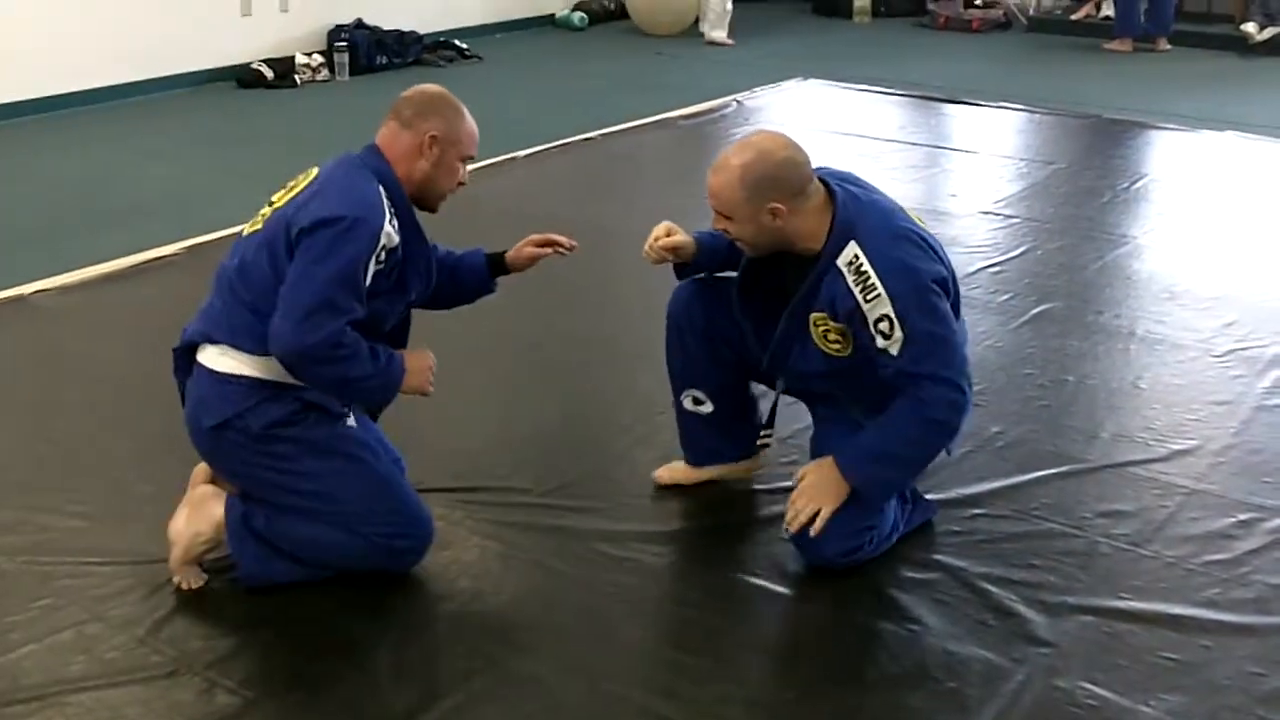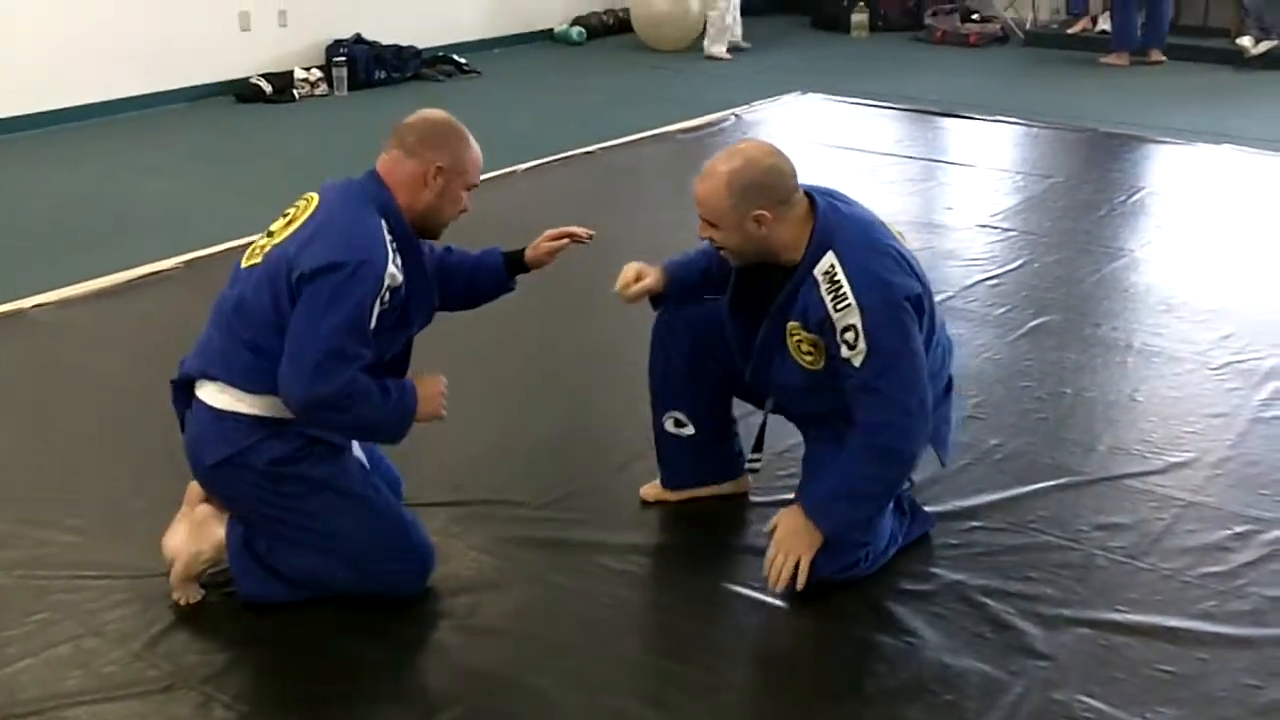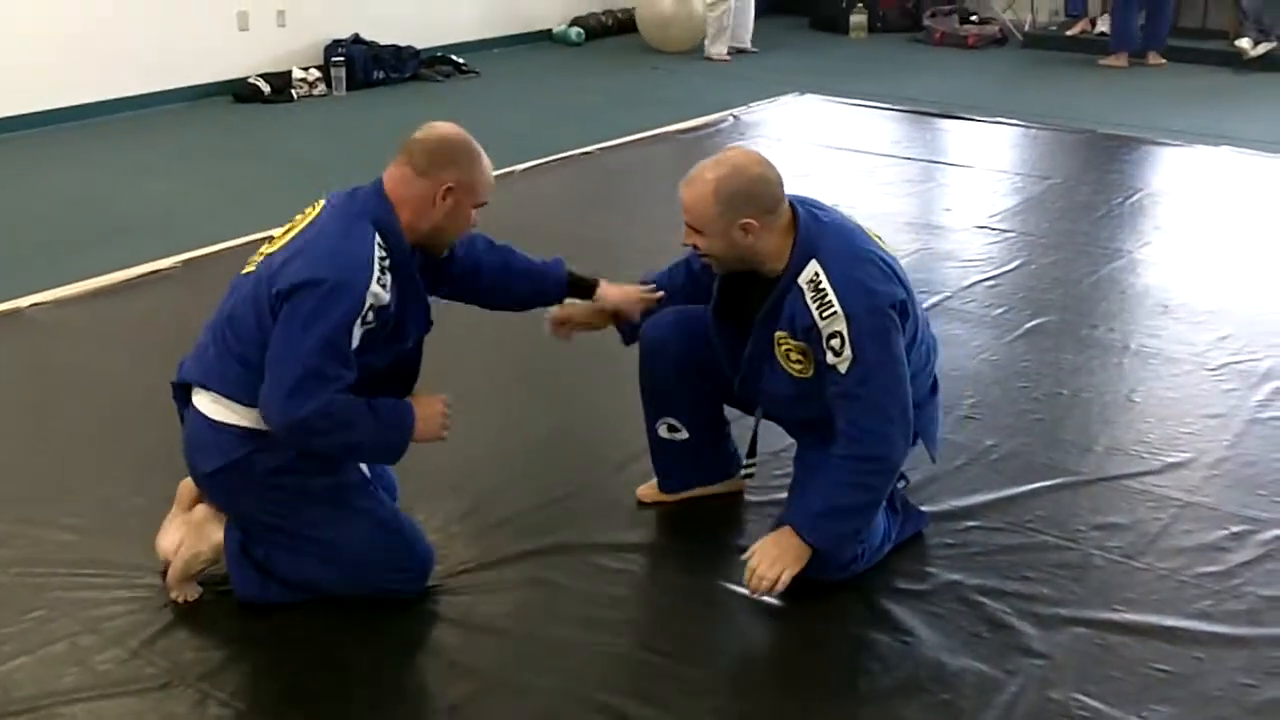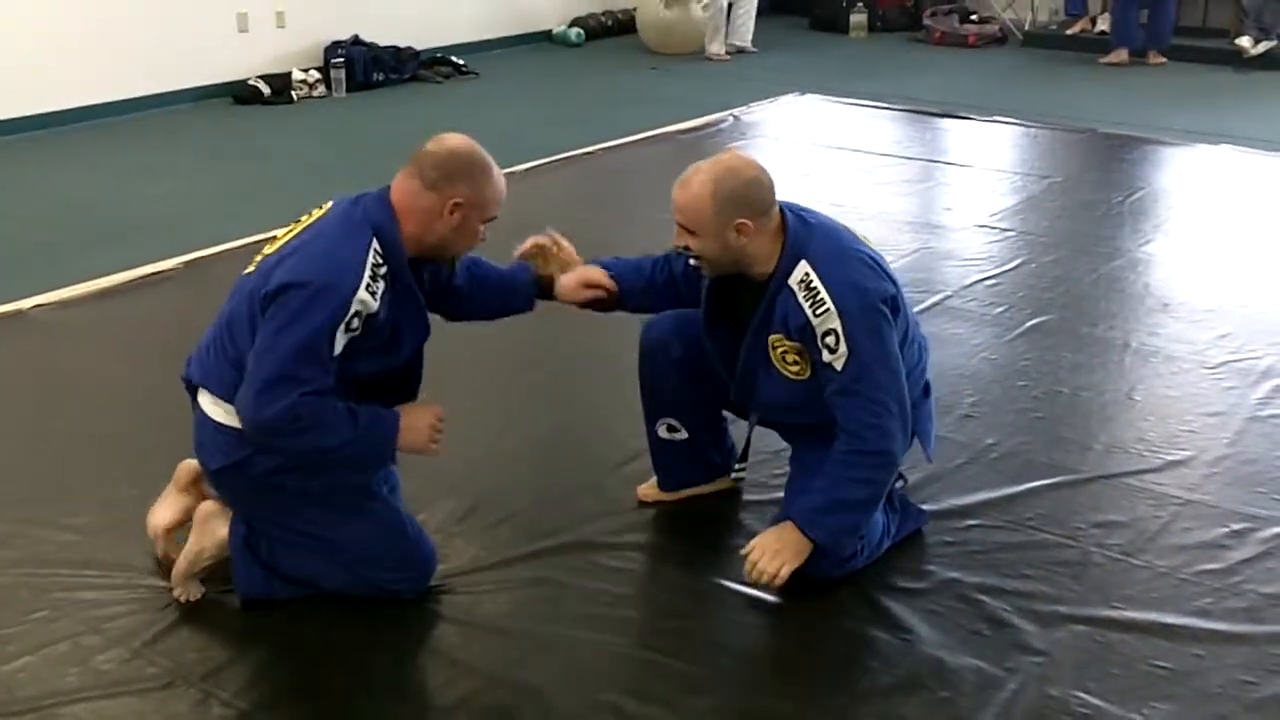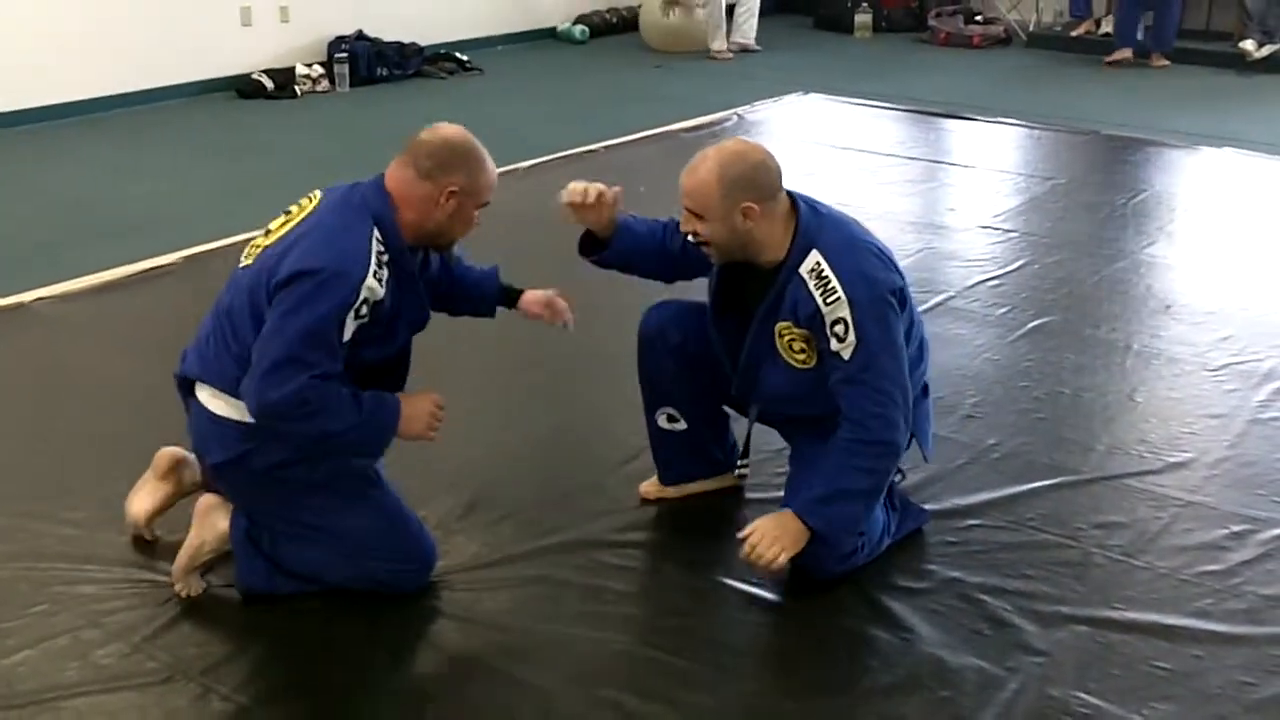
dt=0.2s
person 1, frame 1
left shoulder: (356, 181)
right shoulder: (358, 215)
left elbow: (413, 272)
right elbow: (307, 340)
left wrist: (501, 263)
right wrist: (394, 373)
left hip: (248, 385)
right hip: (251, 404)
left knee: (384, 478)
right knee: (402, 535)
left ankle: (234, 474)
right ankle: (226, 519)
person 1, frame 2
left shoulder: (354, 204)
right shoulder: (357, 254)
left elbow: (423, 275)
right elbow: (320, 390)
left wrist: (519, 262)
right wrist: (407, 401)
left hip: (262, 410)
right hip: (253, 436)
left knee: (381, 494)
right knee: (402, 565)
left ankle: (221, 496)
right ankle: (222, 537)
person 1, frame 3
left shoulder: (367, 213)
right shoulder: (343, 274)
left elbow: (468, 264)
right elbow: (303, 411)
left wrist: (590, 290)
right wrist: (406, 421)
left hip: (271, 415)
right hip: (251, 441)
left knee: (377, 496)
right knee: (403, 568)
left ankle: (220, 494)
right ankle: (223, 535)
person 1, frame 4
left shoulder: (377, 219)
right shoulder: (336, 280)
left elbow: (448, 281)
right elbow: (276, 410)
left wrist: (546, 287)
right wrist: (391, 430)
left hip: (265, 418)
right hip: (257, 439)
left knee: (377, 491)
right knee: (406, 568)
left ankle: (213, 484)
right ankle: (234, 534)
person 1, frame 5
left shoulder: (361, 210)
right shoulder: (343, 265)
left elbow: (425, 270)
right elbow: (279, 395)
left wrist: (511, 296)
right wrist: (392, 416)
left hip: (247, 405)
right hip: (258, 433)
left knee: (359, 489)
right knee: (404, 563)
left ankle: (192, 473)
right ankle: (231, 529)
person 2, frame 1
left shoulder: (892, 273)
right shoulder: (806, 192)
left elbow: (940, 398)
right elbow: (744, 246)
left wrist: (847, 470)
right wrist: (693, 249)
left hip: (880, 405)
left knee: (827, 541)
right knee: (694, 307)
left ankle: (895, 498)
right ankle: (723, 451)
person 2, frame 2
left shoulder: (869, 288)
right shoulder: (786, 210)
left elbow: (894, 429)
right elbow: (724, 262)
left wrist: (817, 519)
right wrist: (666, 279)
left hip: (877, 412)
left knee: (829, 557)
right knee: (683, 327)
left ankle: (886, 502)
right ankle: (706, 472)
person 2, frame 3
left shoulder: (853, 296)
right shoulder: (754, 232)
left elbow: (875, 438)
right elbow: (696, 277)
left wrist: (803, 536)
right wrist: (611, 309)
left hip: (869, 413)
left knee: (826, 556)
right knee: (669, 337)
left ankle: (884, 508)
right ankle: (700, 474)
person 2, frame 4
left shoulder: (845, 294)
right shoulder: (736, 244)
left elbow: (873, 435)
right elbow: (671, 278)
left wrist: (804, 529)
right wrist: (589, 274)
left hip: (859, 416)
left knee: (822, 554)
right knee: (665, 339)
left ankle: (879, 504)
right ankle: (703, 471)
person 2, frame 5
left shoulder: (852, 285)
right shoulder: (740, 231)
left elbow: (875, 427)
right elbow: (672, 249)
left wrist: (802, 517)
right wrist: (606, 227)
left hip: (864, 415)
left knee: (817, 550)
right knee: (665, 329)
left ankle: (880, 504)
right ankle: (705, 468)
